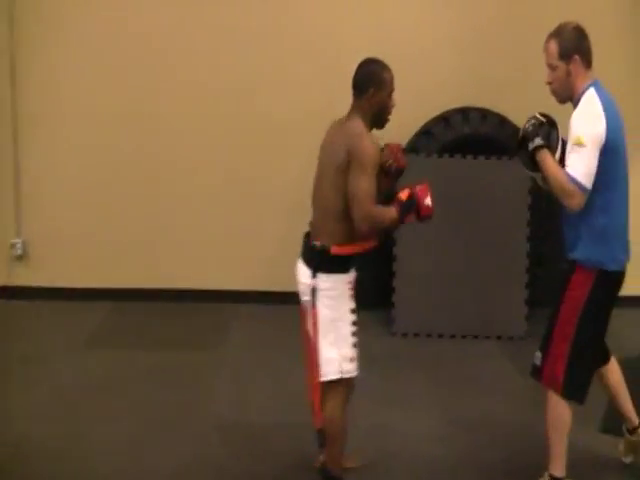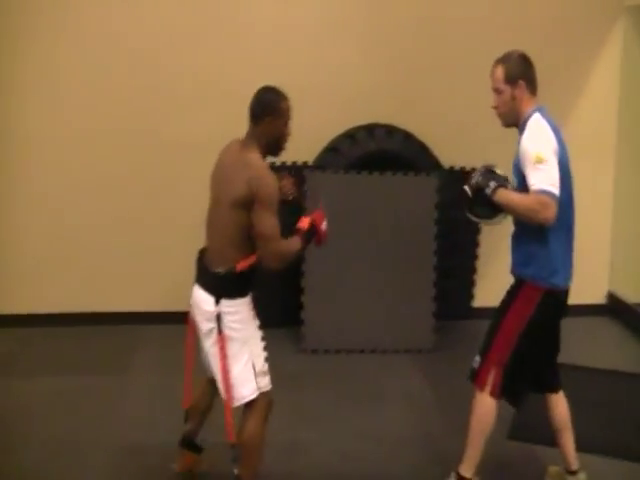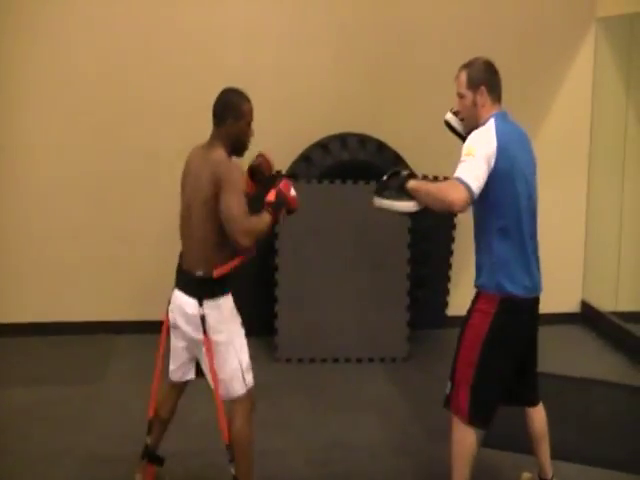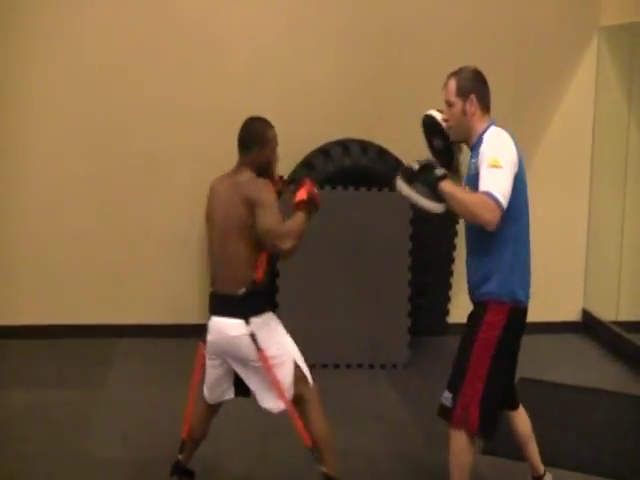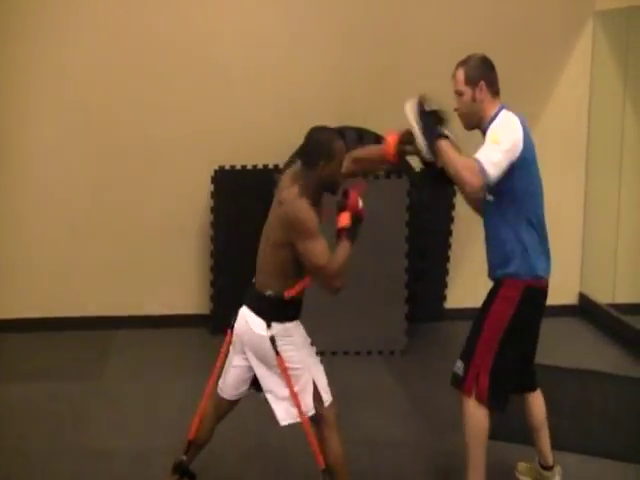
dt=0.4s
person 1, frame 1
left shoulder: (587, 113)
right shoulder: (599, 103)
left elbow: (573, 197)
left wrist: (539, 148)
right wrist: (551, 155)
left hip: (592, 259)
left knee: (556, 369)
right knee: (592, 349)
person 1, frame 2
left shoulder: (536, 135)
right shoulder: (539, 129)
left elbow: (546, 210)
left wrist: (494, 189)
right wrist: (498, 192)
left hip: (537, 279)
right hip: (551, 278)
left knee: (488, 376)
right knee: (547, 379)
person 1, frame 3
left shoulder: (485, 138)
right shoulder: (517, 136)
left elbow: (457, 198)
left wrist: (408, 183)
left hip: (498, 290)
right hip: (527, 288)
left knee: (464, 400)
right knee: (527, 391)
person 1, frame 4
left shoulder: (496, 145)
right shoulder: (484, 148)
left elbow: (487, 215)
right elbow: (479, 207)
left wrist: (439, 181)
right wrist: (447, 170)
left hip: (500, 296)
right hip: (506, 294)
left knee: (462, 408)
right knee: (502, 396)
person 1, frame 5
left shoulder: (508, 126)
right shoulder: (496, 130)
left elbow: (472, 181)
right elbow: (487, 204)
left wrist: (438, 136)
right wrist: (439, 150)
left hip: (518, 278)
right hip: (525, 275)
left knee: (475, 382)
right knee: (522, 378)
person 2, frame 1
left shoulder: (340, 128)
right shoulder: (361, 141)
right elbow: (364, 219)
left wrist: (385, 168)
right wrist: (408, 205)
left hip: (316, 261)
right hip: (330, 271)
left knee: (328, 369)
right knee: (340, 382)
person 2, frame 2
left shoulder: (231, 152)
right shoulder: (262, 178)
right elbow: (273, 257)
left wrist: (274, 203)
right wrist: (307, 233)
left hip: (208, 286)
right hip: (227, 298)
left knee: (220, 377)
right knee: (258, 400)
left ankle: (189, 447)
person 2, frame 3
left shoulder: (197, 156)
right shoulder: (226, 169)
right elbow: (242, 234)
left wrist: (250, 180)
right wrist: (274, 206)
left hip: (183, 291)
right hip: (210, 299)
left knee: (176, 382)
right knee: (241, 399)
person 2, frame 4
left shoulder: (218, 186)
right shoulder: (255, 188)
right elbow: (282, 242)
left wrist: (281, 196)
right wrist: (304, 205)
left hip: (219, 316)
right hip: (250, 318)
left knee: (210, 400)
right knee: (307, 396)
person 2, frame 5
left shoulder: (295, 174)
right shoulder: (298, 211)
left elbow: (350, 163)
right elbow: (333, 281)
left wrist: (394, 147)
right wrist: (348, 229)
left hip: (251, 313)
right hip: (277, 325)
left knee: (223, 399)
right knee: (324, 418)
